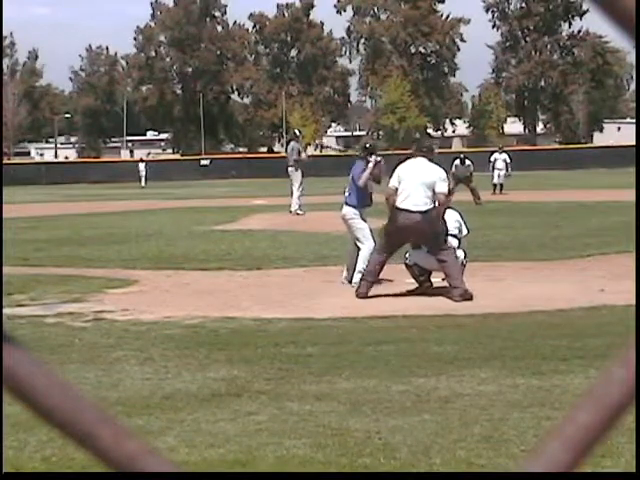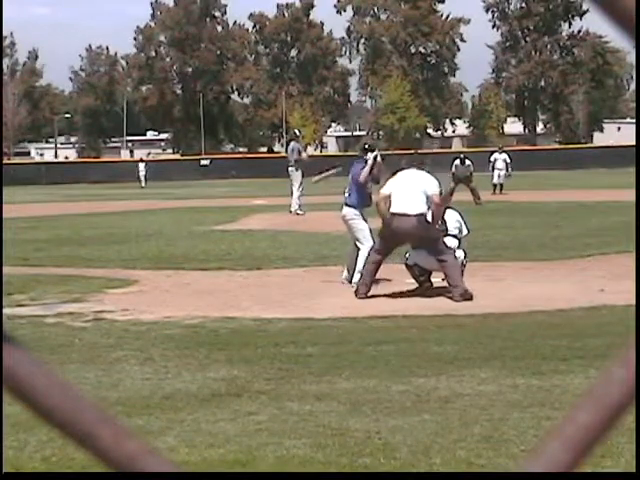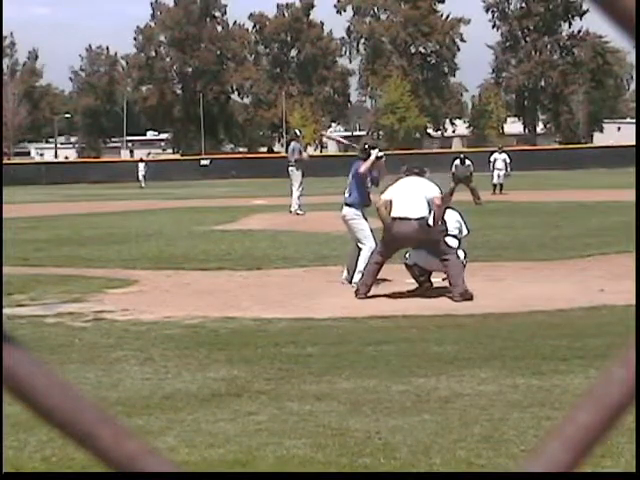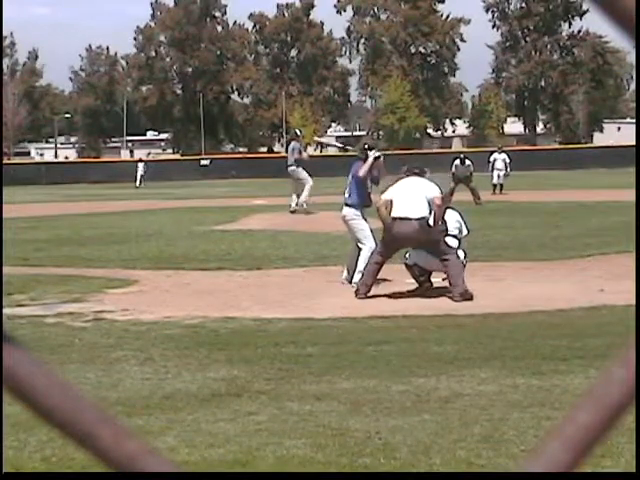
dt=0.3s
person 1, frame 1
left shoulder: (364, 165)
right shoulder: (360, 166)
left elbow: (377, 179)
right elbow: (361, 183)
left wrist: (379, 165)
right wrist: (371, 166)
left hip: (353, 210)
right hip: (354, 211)
left knee: (358, 243)
right knee: (368, 244)
left ankle: (348, 276)
right ankle: (358, 279)
person 1, frame 2
left shoulder: (362, 165)
right shoulder: (358, 166)
left elbow: (374, 178)
right elbow: (361, 179)
left wrist: (377, 162)
right wrist: (370, 162)
left hip: (353, 210)
right hip: (353, 212)
left knee: (360, 243)
right knee: (366, 244)
left ankle: (348, 276)
right ankle: (357, 280)
person 1, frame 3
left shoulder: (365, 167)
right shoulder: (358, 164)
left elbow: (377, 181)
right elbow: (362, 171)
left wrist: (381, 164)
right wrist: (373, 158)
left hip: (353, 211)
right hip: (353, 211)
left knee: (360, 244)
right knee: (369, 245)
left ankle: (348, 276)
right ankle: (357, 279)
person 1, frame 4
left shoulder: (364, 167)
right shoulder: (359, 165)
left elbow: (377, 180)
right elbow: (361, 175)
left wrist: (380, 163)
right wrist: (371, 159)
left hip: (353, 211)
right hip: (353, 212)
left knee: (360, 244)
right knee: (369, 245)
left ankle: (348, 276)
right ankle: (358, 279)
person 2, frame 1
left shoulder: (403, 166)
right shoulder: (437, 171)
left elbow: (390, 194)
right elbow: (441, 200)
left wrist: (395, 216)
right wrist: (437, 221)
left hip: (401, 217)
right hip: (424, 219)
left knee: (381, 252)
right knee: (445, 253)
left ankle: (363, 288)
right ankle: (458, 290)
person 2, frame 2
left shoulder: (396, 177)
right shoulder: (428, 178)
left elbow: (380, 201)
right elbow: (436, 201)
left wrist: (387, 222)
right wrist: (434, 224)
left hip: (395, 223)
right hip: (419, 223)
left knee: (377, 253)
right knee: (445, 253)
left ankle: (362, 289)
right ankle: (459, 291)
person 2, frame 3
left shoulder: (396, 184)
right shoulder: (428, 184)
left elbow: (380, 205)
right elbow: (438, 203)
left wrist: (389, 227)
right wrist: (435, 226)
left hip: (397, 227)
right hip: (420, 226)
left knee: (379, 255)
right knee: (449, 254)
left ankle: (362, 290)
right ankle: (459, 291)
person 2, frame 4
left shoulder: (397, 184)
right shoulder: (428, 184)
left elbow: (380, 205)
right elbow: (438, 203)
left wrist: (388, 227)
right wrist: (434, 226)
left hip: (396, 227)
right hip: (420, 226)
left knee: (379, 255)
left ankle: (361, 290)
